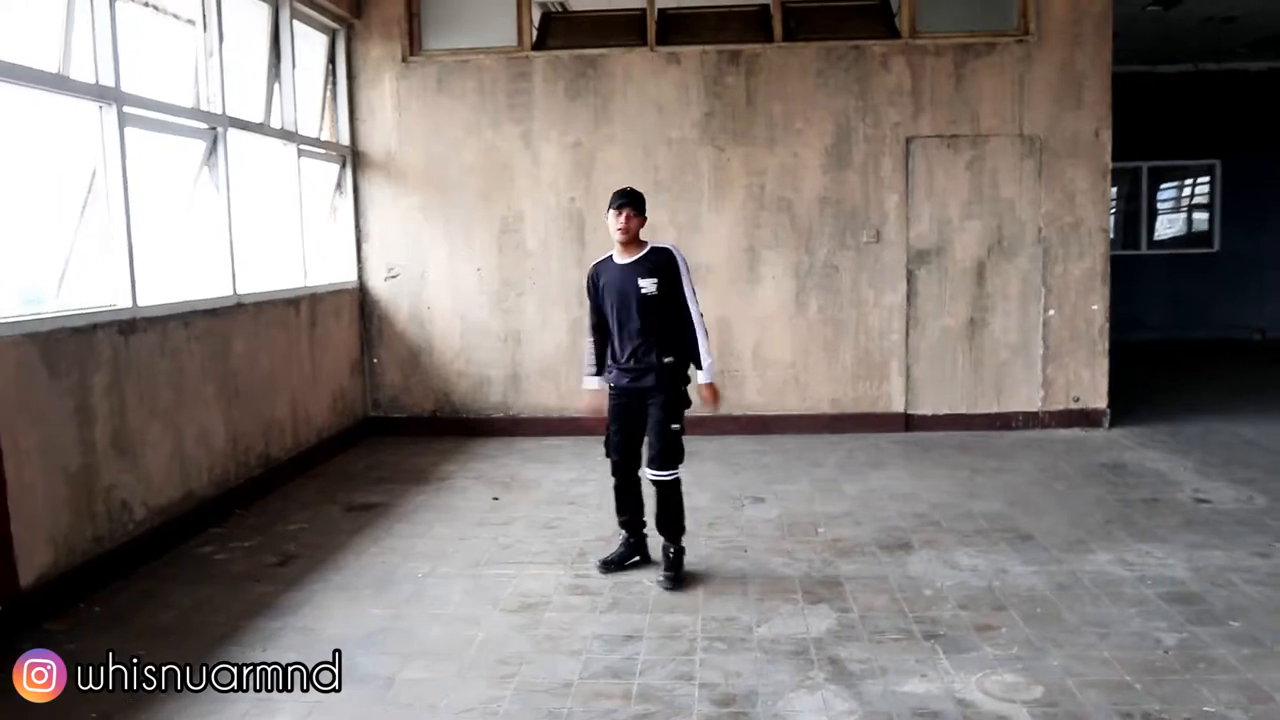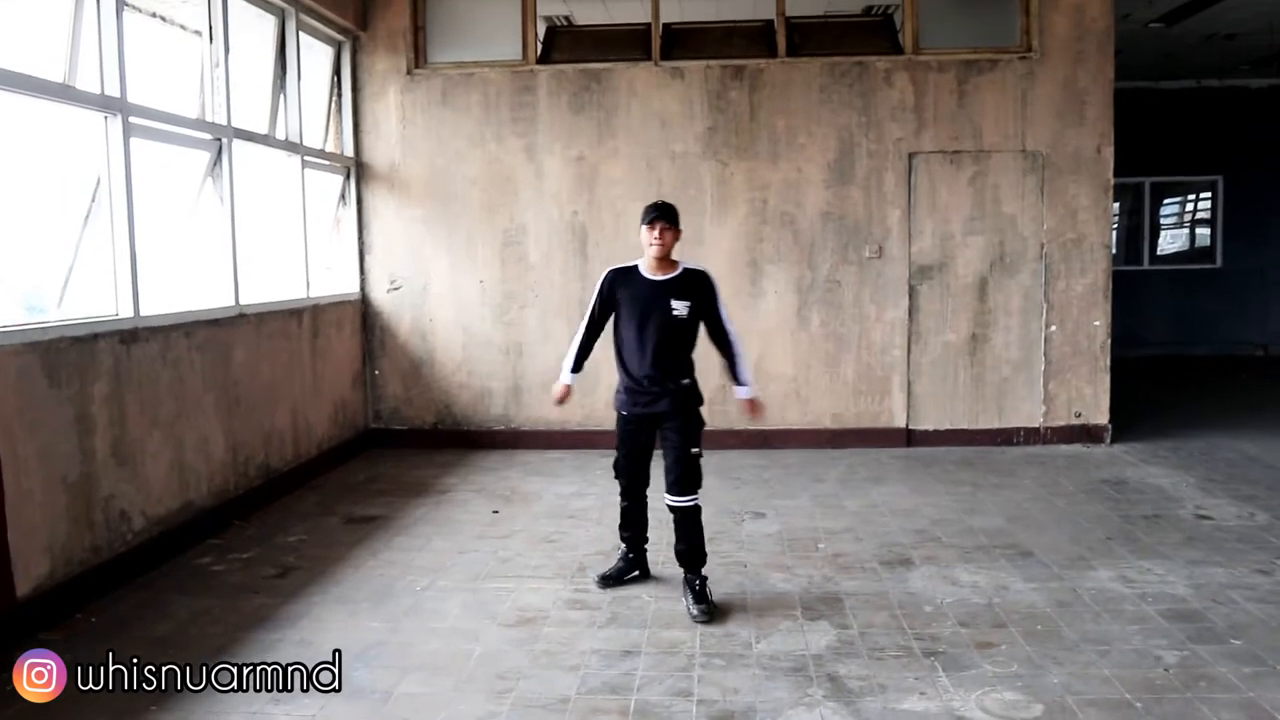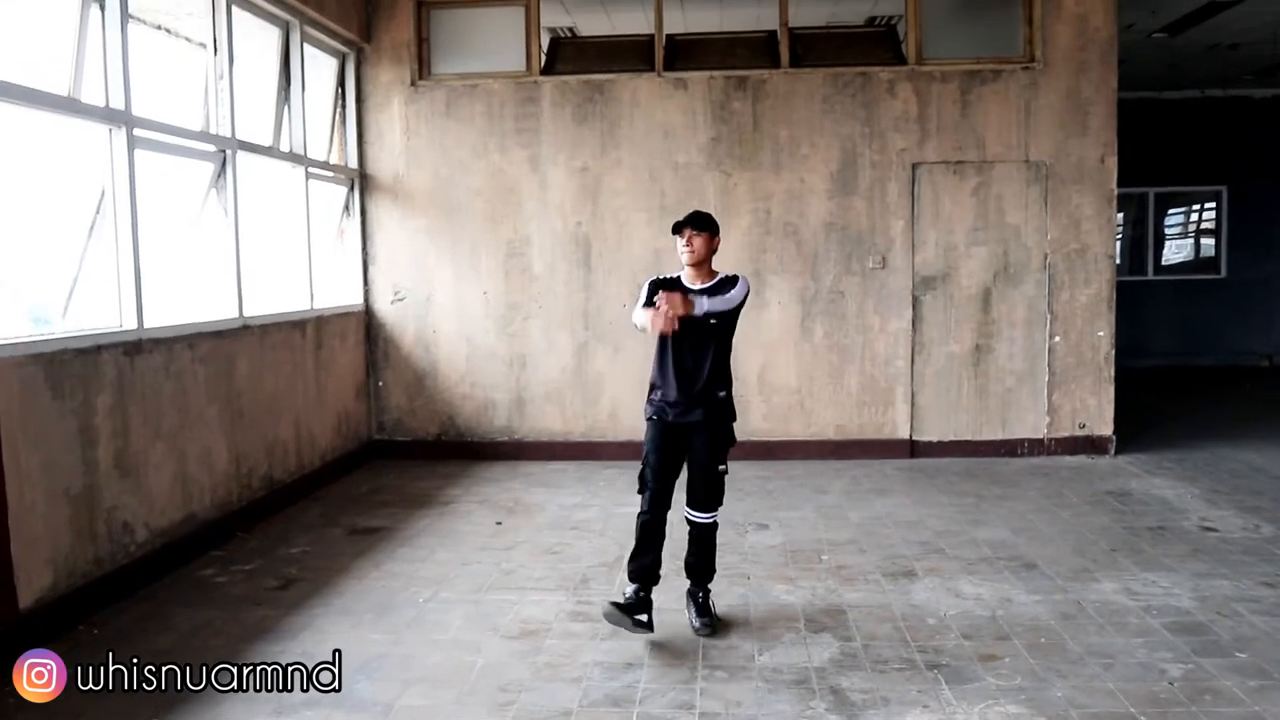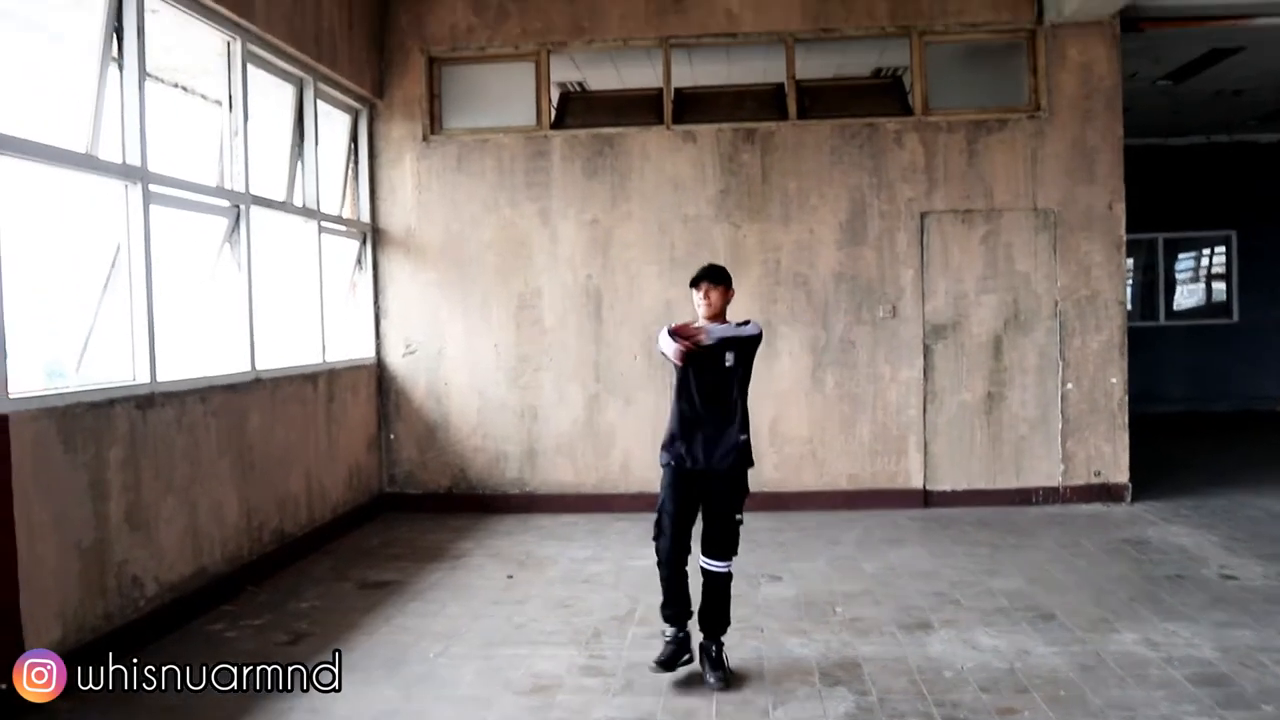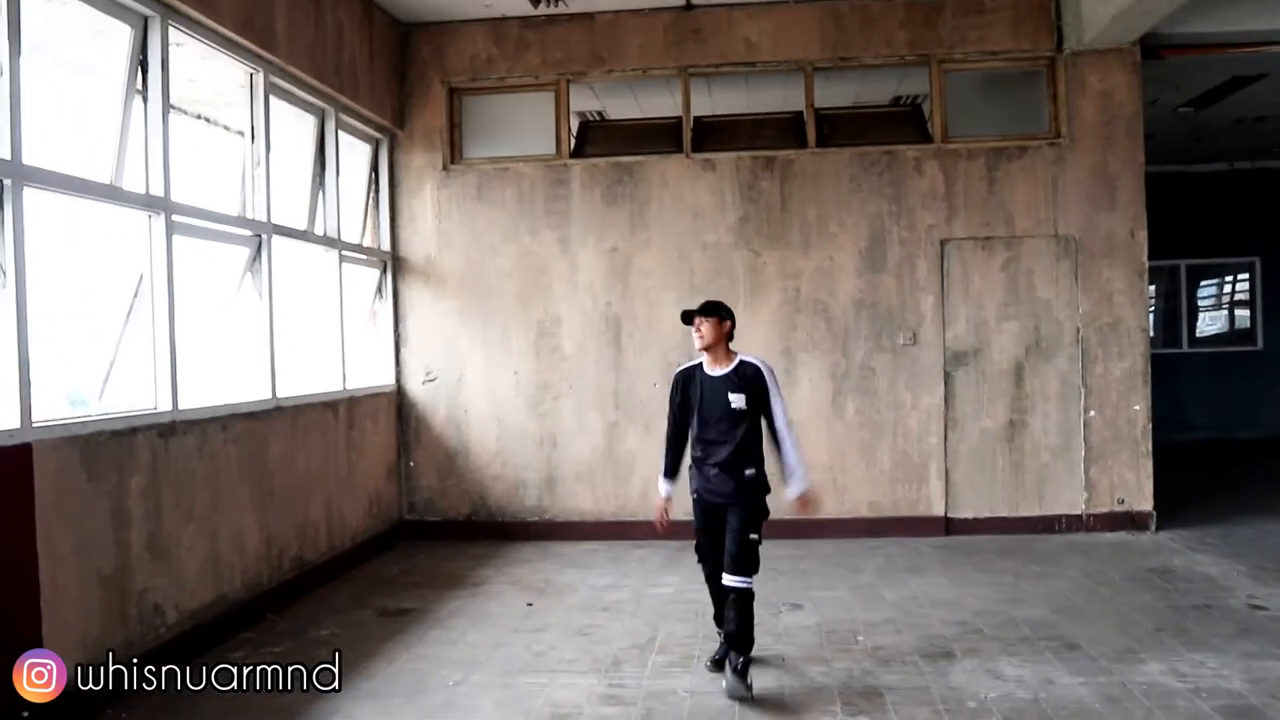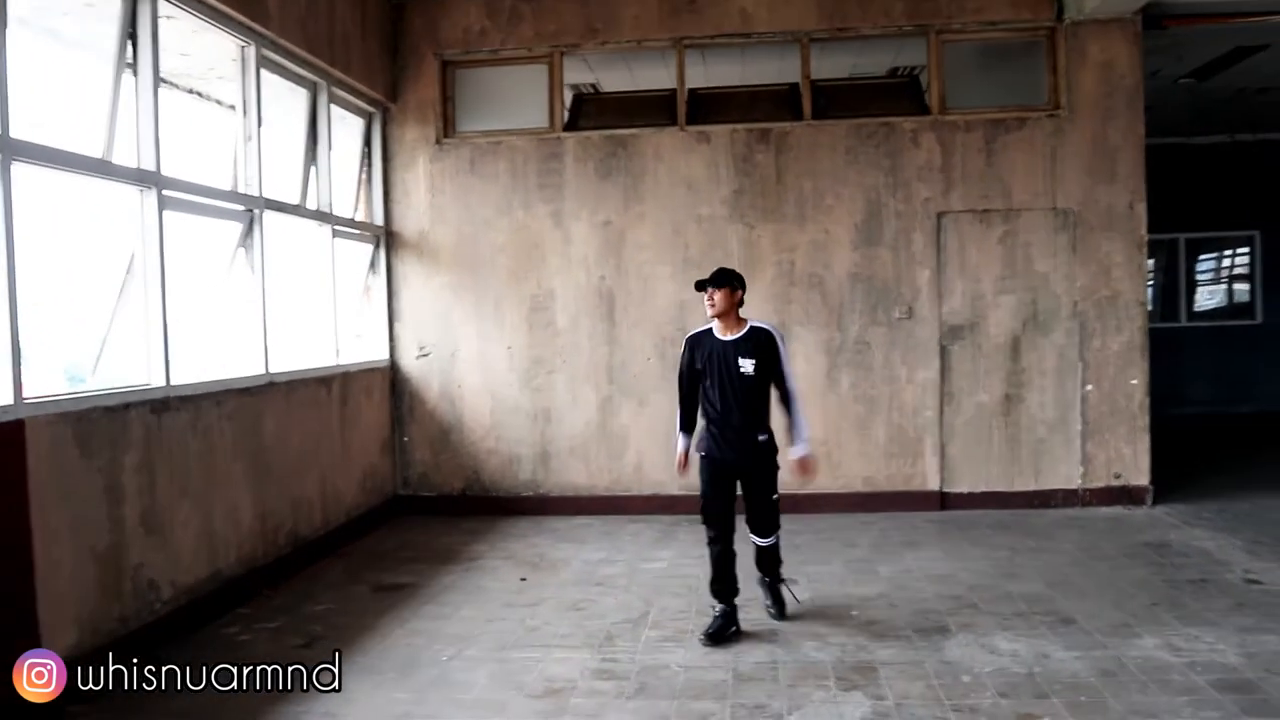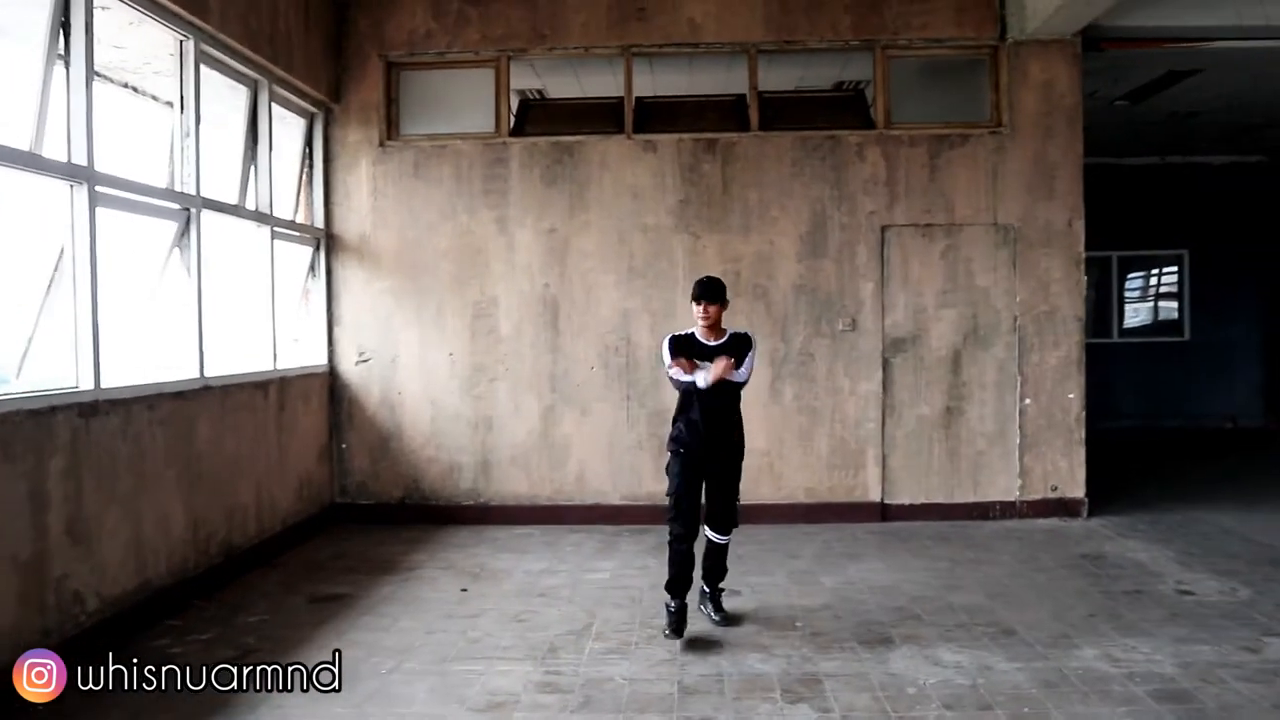
dt=0.5s
person 1, frame 1
left shoulder: (667, 259)
right shoulder: (599, 273)
left elbow: (690, 317)
left wrist: (704, 374)
right wrist: (595, 381)
left hip: (664, 378)
right hip: (622, 380)
left knee: (661, 466)
right knee: (622, 465)
left ankle: (674, 548)
right ankle: (633, 541)
person 1, frame 2
left shoulder: (698, 282)
right shoulder: (617, 280)
left elbow: (722, 335)
right elbow: (592, 328)
left wrist: (743, 387)
right wrist: (568, 376)
left hip: (678, 401)
right hip: (632, 400)
left knee: (682, 493)
right knee: (630, 486)
left ankle: (694, 577)
right ankle: (633, 557)
person 1, frame 3
left shoulder: (733, 286)
right shoulder: (659, 287)
left elbow: (722, 303)
right elbow: (642, 314)
left wrist: (689, 306)
right wrist: (653, 316)
left hip: (711, 415)
right hip: (664, 411)
left knee: (703, 509)
right knee: (652, 502)
left ankle: (699, 592)
right ankle: (639, 593)
person 1, frame 4
left shoulder: (747, 334)
right shoulder: (683, 333)
left elbow: (723, 335)
right elbow: (670, 339)
left wrist: (701, 333)
right wrist: (674, 342)
left hip: (728, 461)
right hip: (681, 457)
left knee: (719, 557)
right knee: (670, 546)
left ankle: (712, 642)
right ankle: (675, 634)
person 1, frame 5
left shoulder: (755, 372)
right shoulder: (685, 378)
left elbow: (780, 428)
right elbow: (676, 435)
left wrist: (797, 483)
right wrist: (665, 488)
left hip: (744, 488)
right hip: (704, 490)
left knee: (737, 574)
right knee: (714, 571)
left ankle: (738, 660)
right ankle: (728, 638)
person 1, frame 6
left shoulder: (763, 338)
right shoulder: (695, 343)
left elbow: (787, 392)
right elbow: (687, 395)
left wrist: (800, 446)
right wrist: (683, 441)
left hip: (757, 449)
right hip: (713, 453)
left knee: (763, 528)
right knee: (718, 533)
left ankle: (771, 582)
right ankle: (726, 610)
person 1, frame 7
left shoulder: (742, 342)
right shoulder: (677, 343)
left elbow: (739, 377)
right elbow: (678, 378)
left wrist: (695, 368)
right wrist: (710, 374)
left hip: (727, 447)
right hip: (686, 445)
left knee: (721, 526)
right knee: (682, 526)
left ankle: (710, 593)
right ankle: (676, 603)
